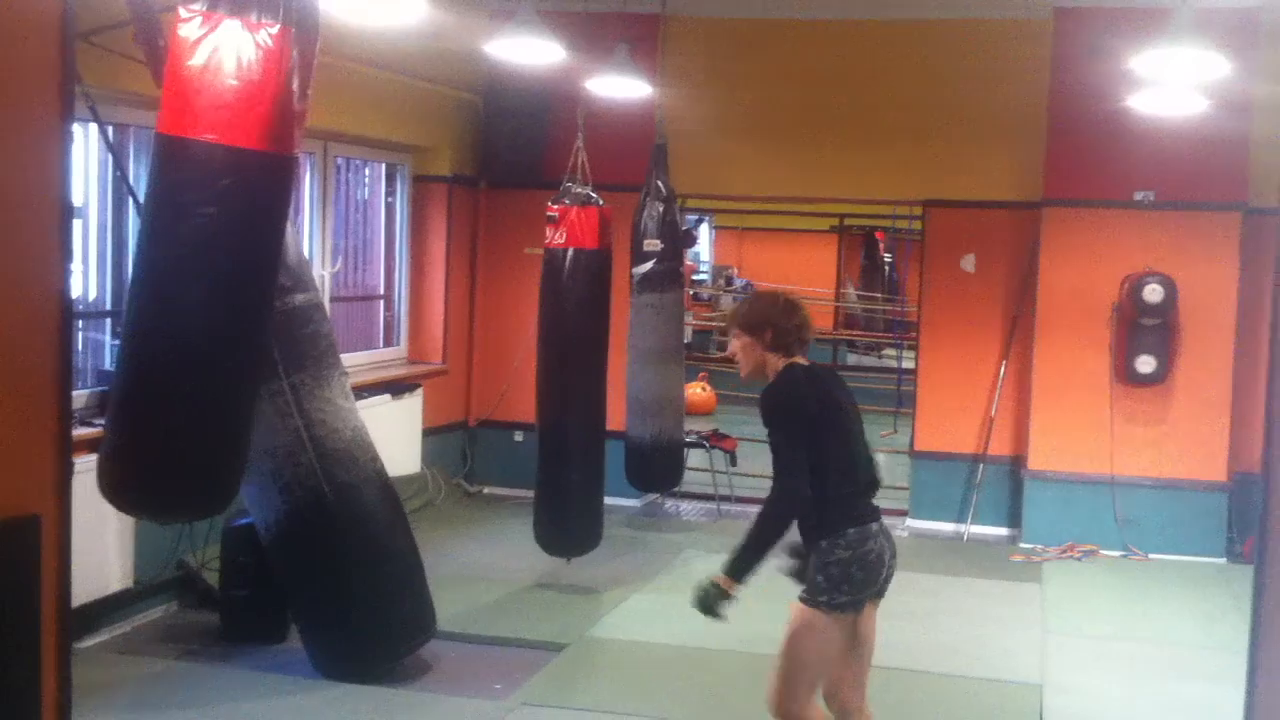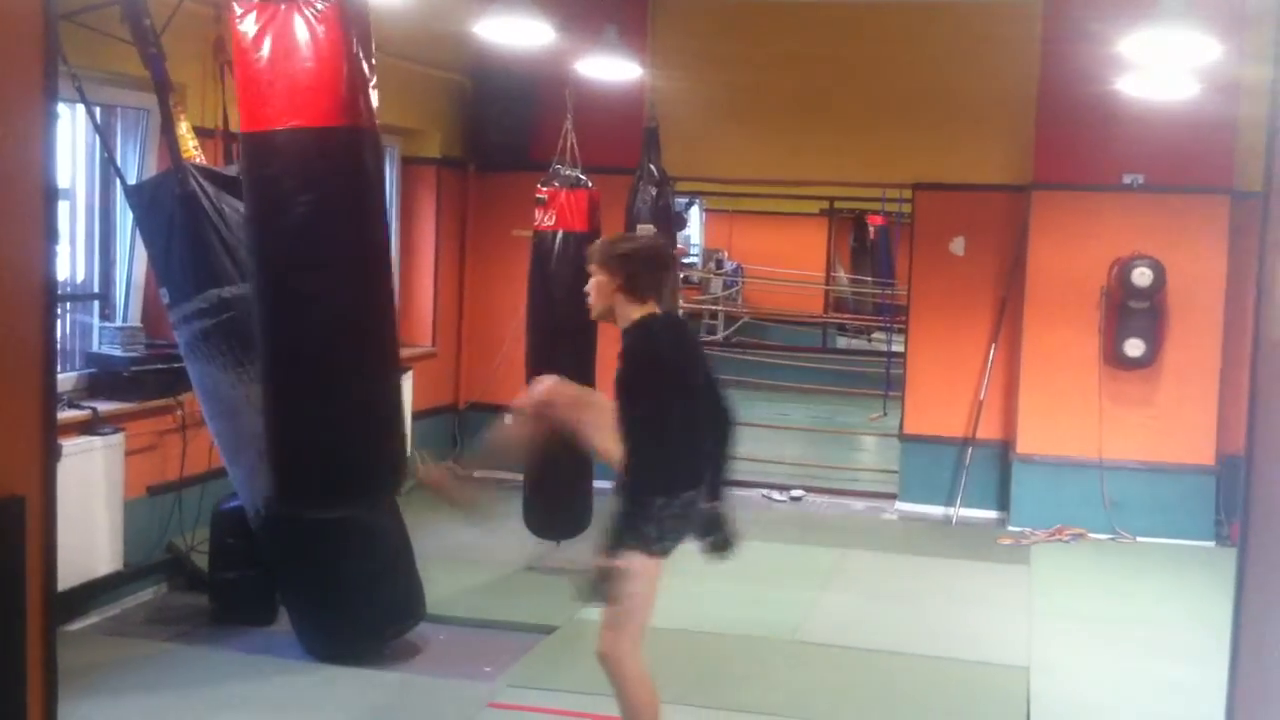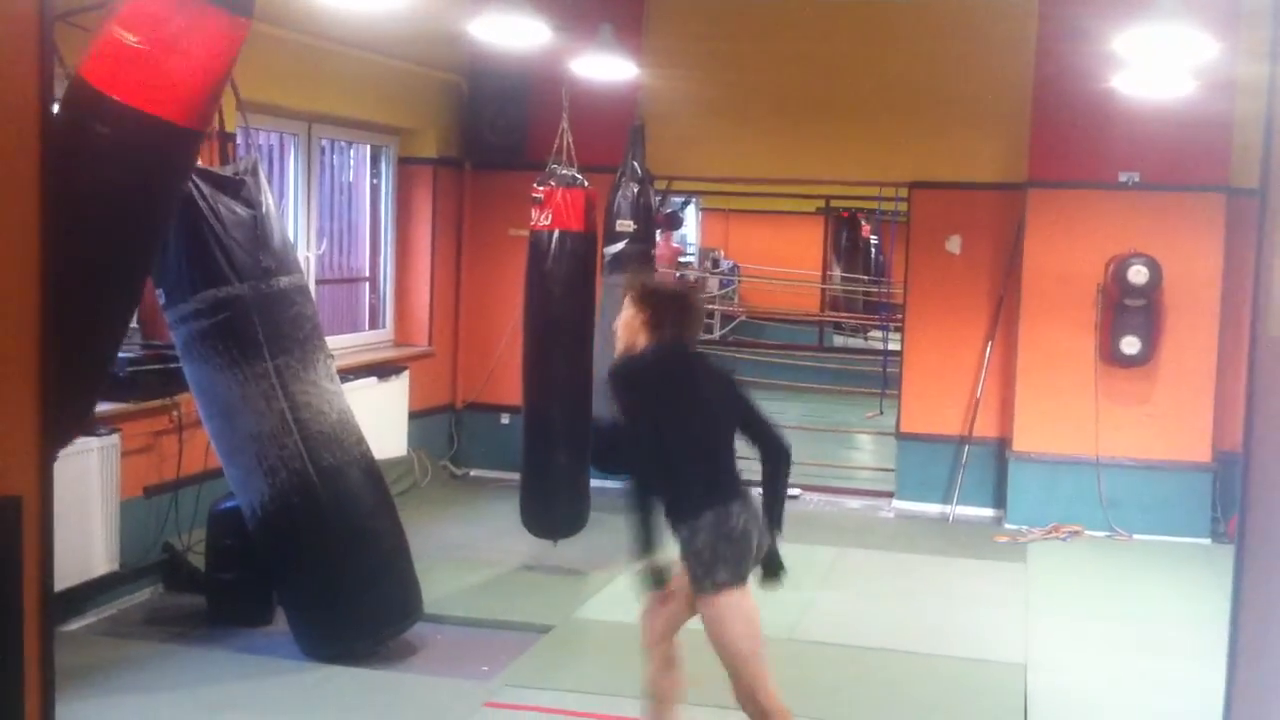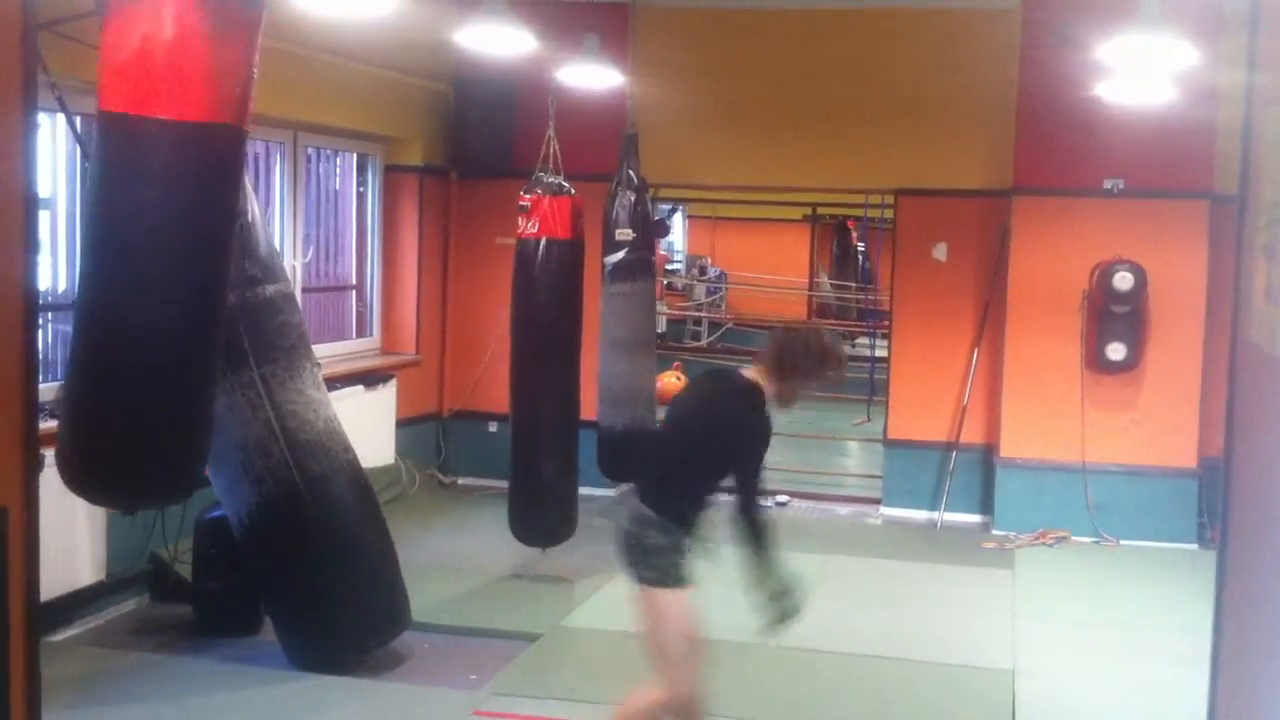
dt=1s
person 1, frame 1
left shoulder: (783, 395)
right shoulder: (826, 383)
left elbow: (789, 495)
left wrist: (730, 577)
left hip: (840, 556)
right hip: (873, 546)
person 1, frame 2
left shoulder: (645, 346)
right shoulder: (673, 333)
left elbow: (647, 458)
right elbow: (718, 418)
left wrist: (614, 552)
right wrist: (709, 501)
left hip: (662, 506)
left knee: (618, 651)
right knee: (547, 392)
person 1, frame 3
left shoulder: (631, 373)
right shoulder: (709, 372)
left elbow: (643, 465)
right elbow: (776, 452)
left wrist: (650, 558)
right wrist: (768, 534)
left hip: (708, 532)
right hip: (739, 524)
right knee: (656, 628)
person 1, frame 4
left shoulder: (713, 380)
right shoulder: (749, 418)
right elbow: (746, 504)
right wrist: (771, 580)
left hip: (646, 521)
right hip: (660, 537)
left knee: (687, 652)
right knee: (679, 687)
